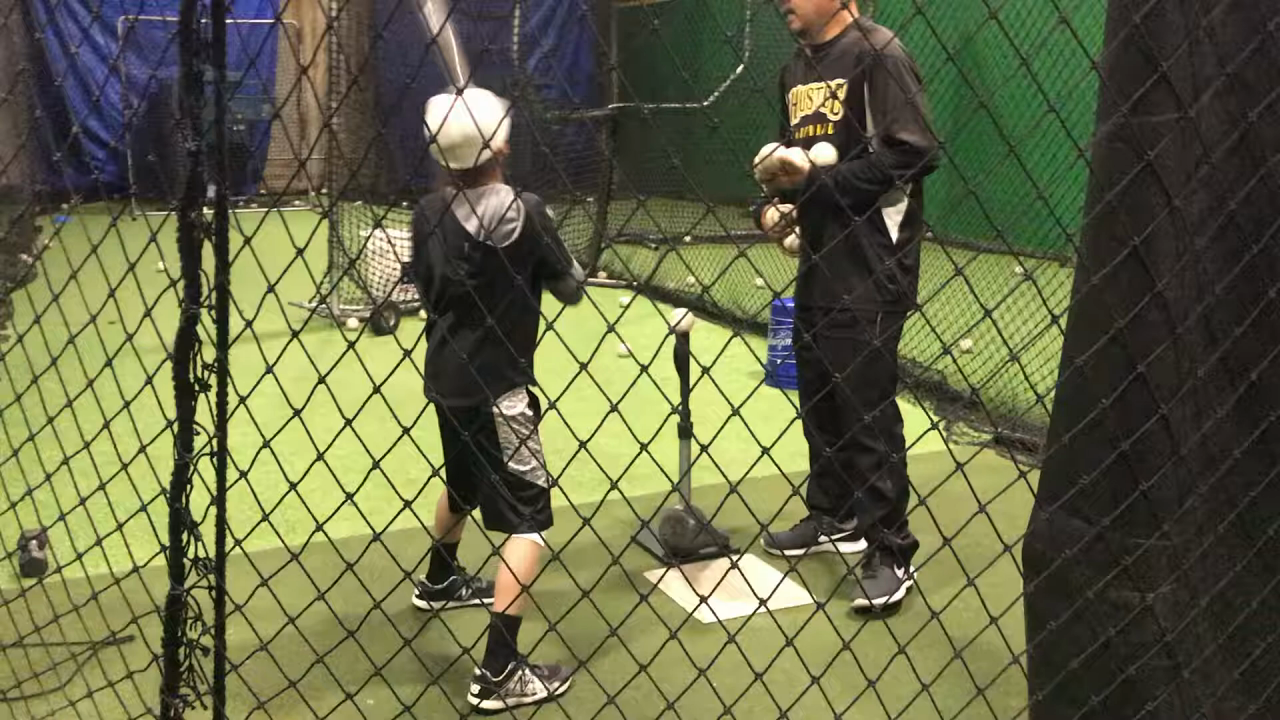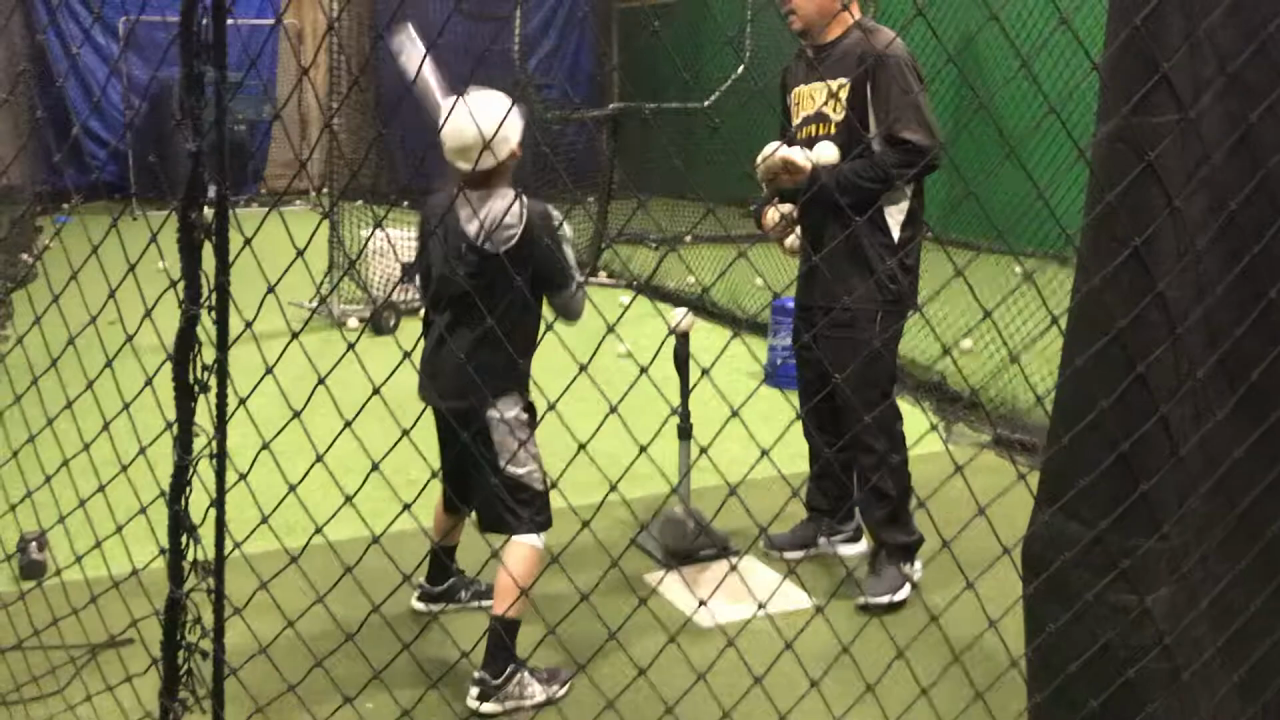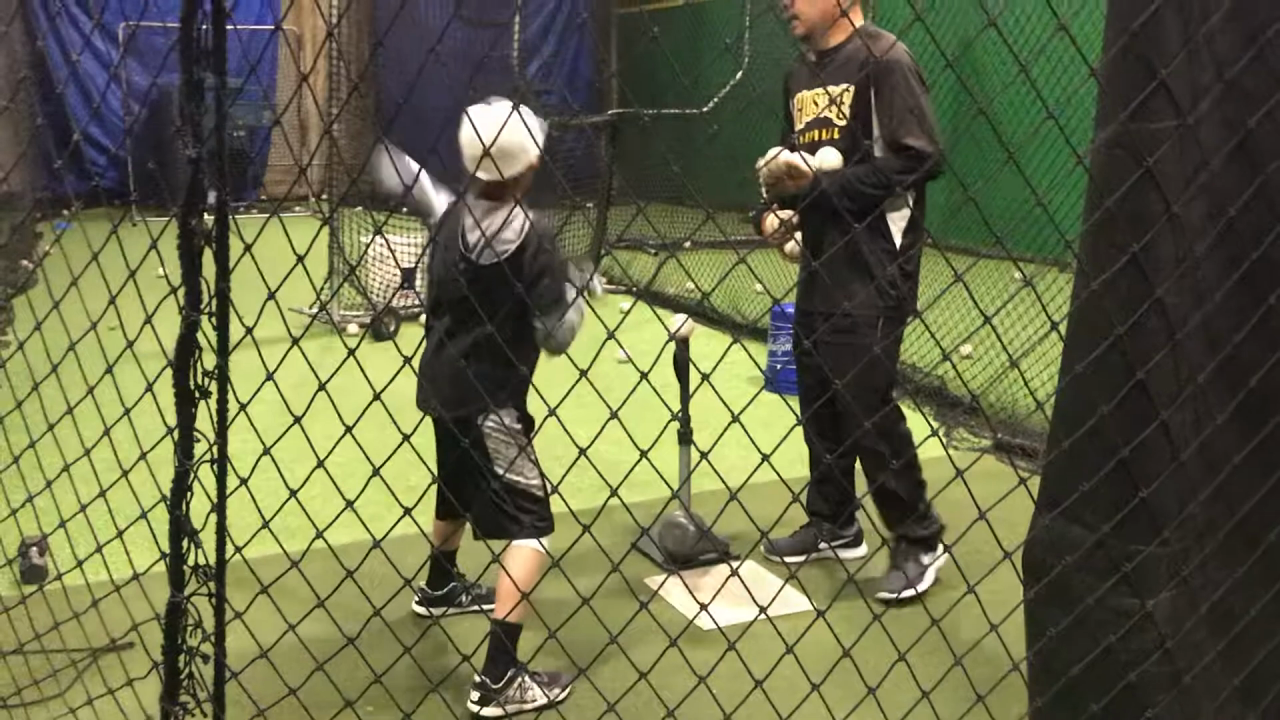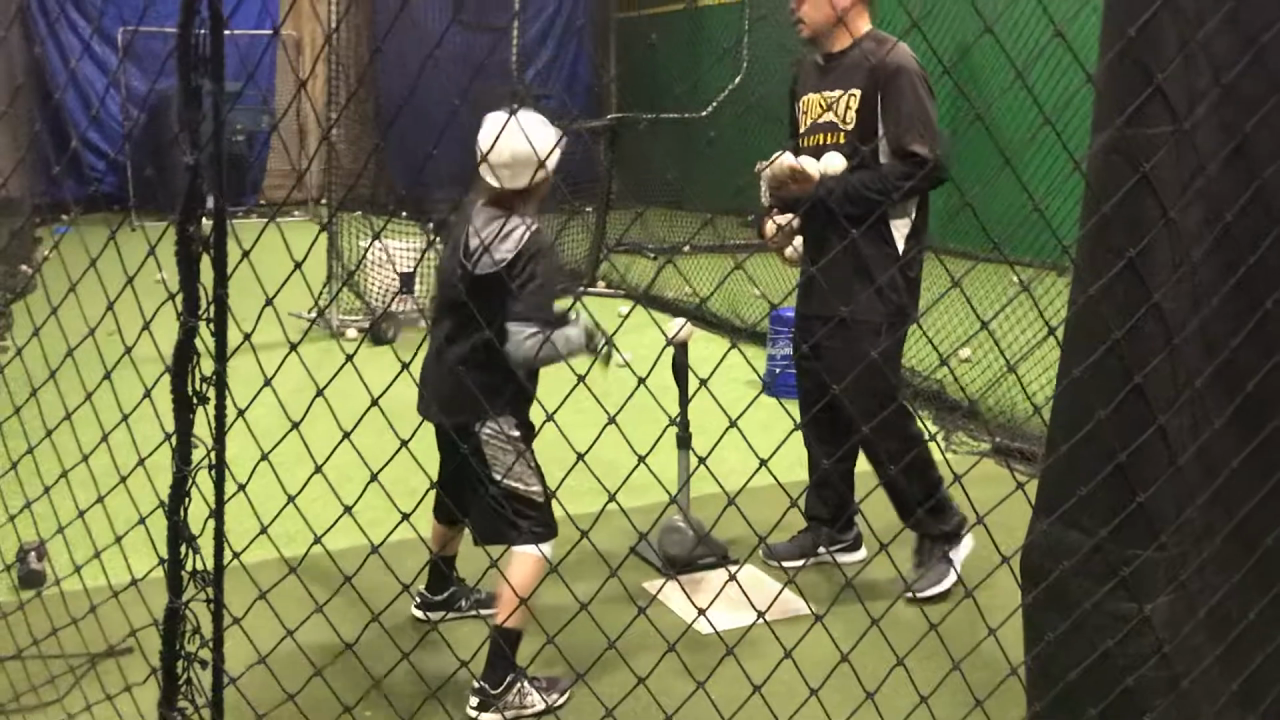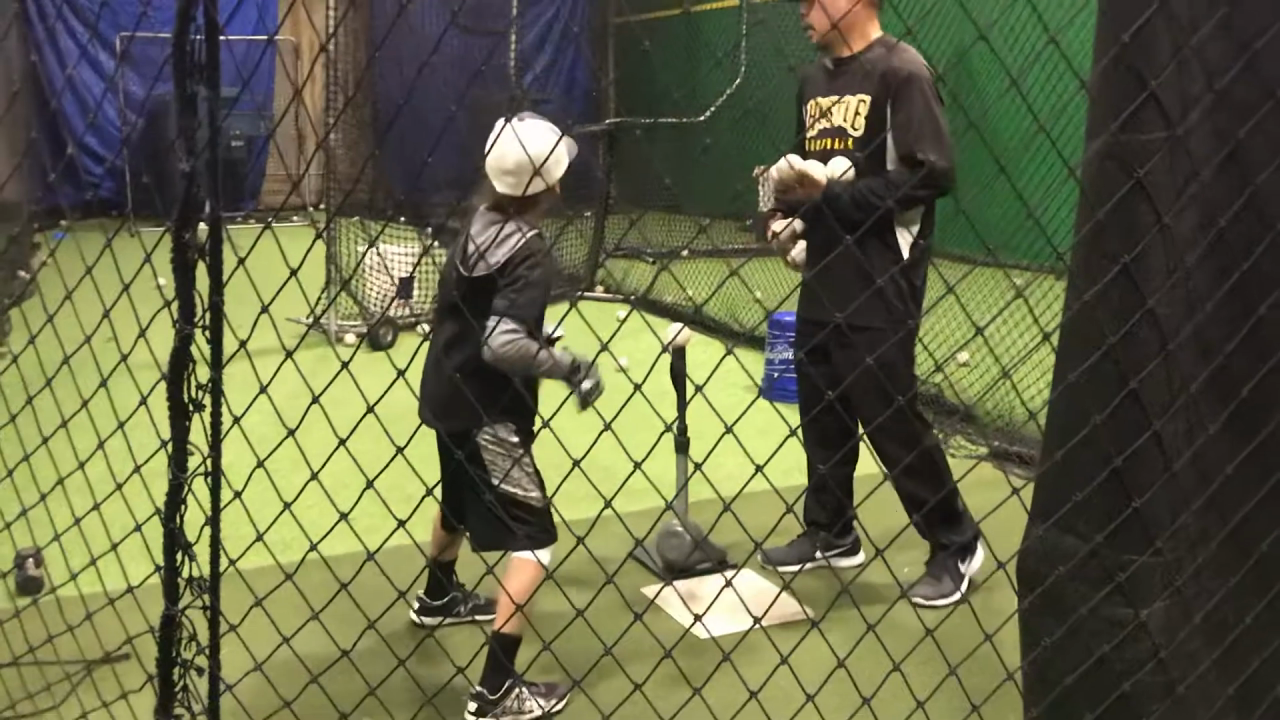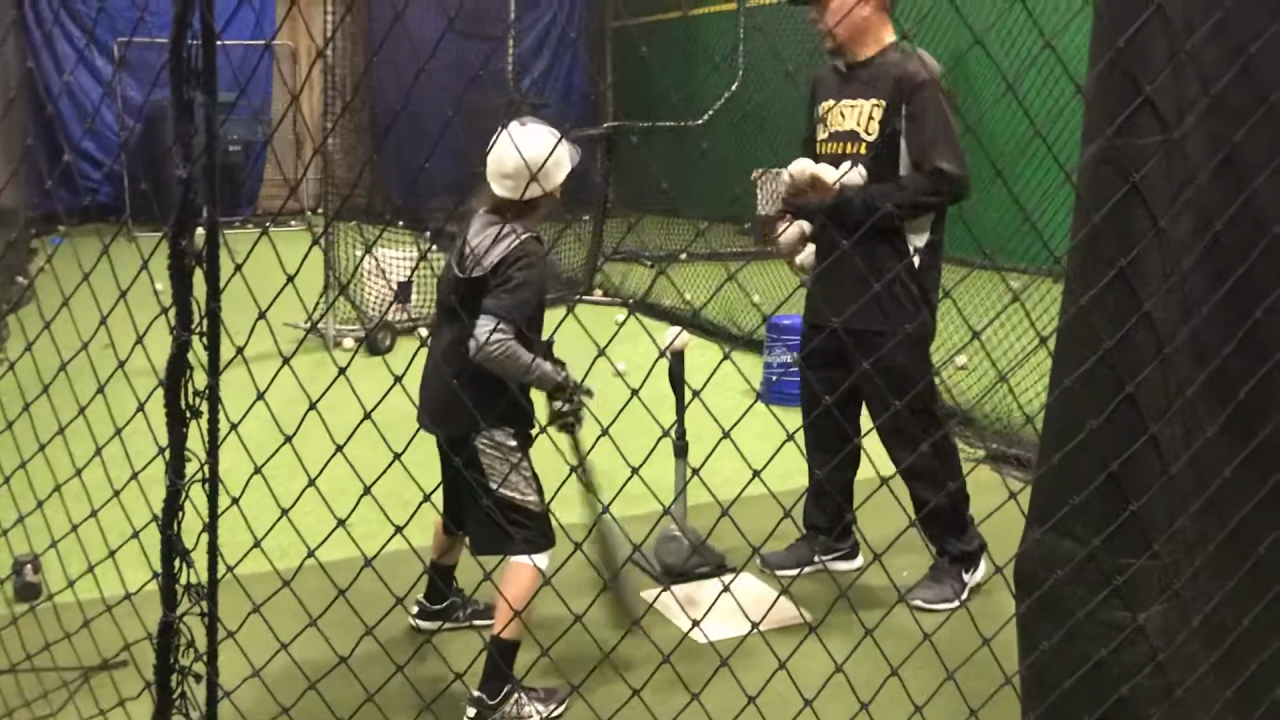
dt=0.1s
person 1, frame 1
left shoulder: (430, 211)
right shoulder: (525, 212)
right elbow: (572, 286)
left hip: (448, 373)
right hip: (496, 384)
left knee: (464, 481)
right knee: (527, 519)
left ankle: (440, 579)
right ankle: (498, 670)
person 1, frame 2
left shoulder: (438, 210)
right shoulder: (528, 219)
right elbow: (571, 305)
right wrist: (562, 239)
left hip: (445, 374)
right hip: (493, 387)
left knee: (462, 483)
right knee: (526, 521)
left ankle: (439, 582)
person 1, frame 3
left shoulder: (454, 213)
right shoulder: (530, 236)
right elbow: (555, 334)
right wrist: (575, 291)
left hip: (446, 380)
right hip: (487, 393)
left knee: (460, 488)
right knee: (530, 527)
left ankle: (440, 586)
person 1, frame 4
left shoulder: (470, 218)
right shoulder: (531, 248)
right elbow: (525, 348)
right wrist: (580, 334)
left hip: (447, 385)
right hip: (488, 400)
left knee: (460, 494)
right knee: (531, 533)
left ankle: (438, 590)
person 1, frame 5
left shoulder: (483, 222)
right shoulder: (529, 254)
right elbow: (503, 346)
left wrist: (542, 347)
right wrist: (569, 367)
left hip: (450, 390)
right hip: (484, 405)
left knee: (463, 500)
right knee: (532, 539)
left ankle: (437, 596)
person 1, frame 6
left shoulder: (482, 226)
right shoulder: (524, 256)
right elbow: (490, 345)
left wrist: (537, 356)
right wrist: (555, 378)
left hip: (449, 396)
right hip: (483, 410)
left knee: (464, 504)
right knee: (530, 543)
left ankle: (437, 600)
person 2, frame 1
left shoulder: (878, 53)
right shoulder: (796, 68)
left elbow: (915, 153)
left wrist: (816, 179)
right wrist: (775, 201)
left hip: (872, 266)
right hip: (819, 260)
left knee: (866, 404)
right knee: (819, 395)
left ankle: (891, 551)
right ankle: (832, 515)
person 2, frame 2
left shoulder: (880, 53)
right shoulder: (798, 67)
left elbow: (917, 153)
left wrist: (819, 179)
right wrist: (775, 201)
left hip: (872, 265)
right hip: (820, 261)
left knee: (866, 404)
right knee: (819, 396)
left ankle: (896, 548)
right ankle: (833, 517)
person 2, frame 3
left shoulder: (884, 59)
right shoulder: (801, 71)
left elbow: (920, 160)
left wrist: (823, 186)
right wrist: (780, 205)
left hip: (873, 271)
right hip: (821, 265)
left knee: (867, 401)
right knee: (820, 401)
left ankle: (918, 539)
right ankle: (833, 524)
person 2, frame 4
left shoulder: (890, 65)
right shoulder: (807, 74)
left elbow: (924, 167)
left wrist: (826, 190)
right wrist: (784, 208)
left hip: (876, 275)
right hip: (822, 269)
left knee: (872, 405)
right knee: (821, 406)
left ankle: (941, 533)
right ankle: (833, 528)
person 2, frame 5
left shoulder: (900, 72)
right shoulder: (815, 78)
left elbow: (931, 175)
left wrist: (832, 196)
right wrist: (789, 211)
left hip: (882, 285)
right hip: (825, 277)
left knee: (893, 418)
right knee: (822, 412)
left ankle: (955, 546)
right ankle: (831, 533)
person 2, frame 6
left shoulder: (914, 77)
right shoulder: (826, 80)
left elbow: (945, 182)
left wrist: (845, 201)
right wrist: (798, 214)
left hip: (893, 289)
right hip: (833, 282)
left knee: (908, 422)
right knee: (825, 417)
left ankle: (961, 553)
right ankle: (830, 537)
